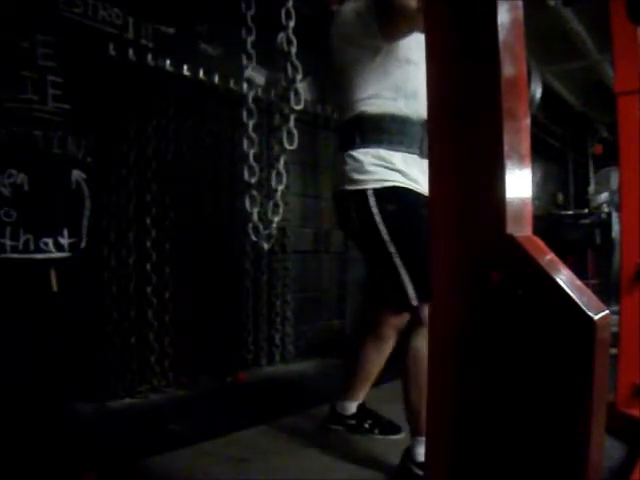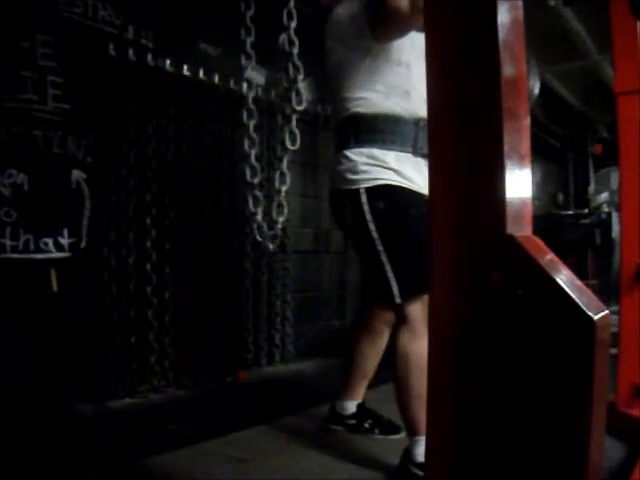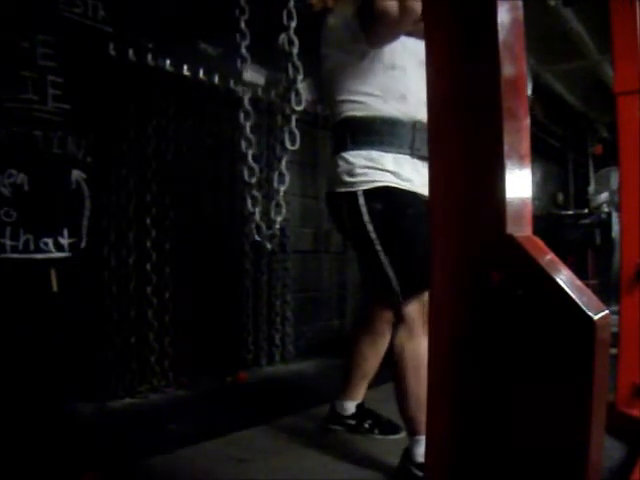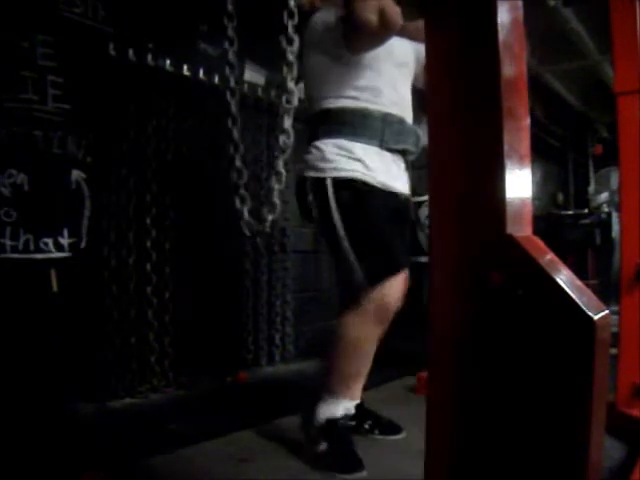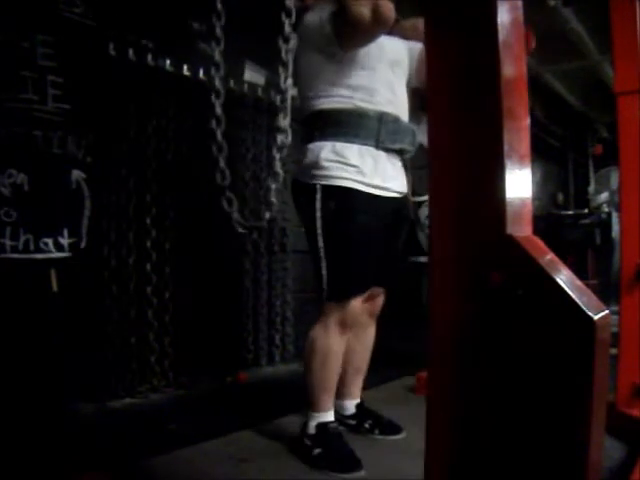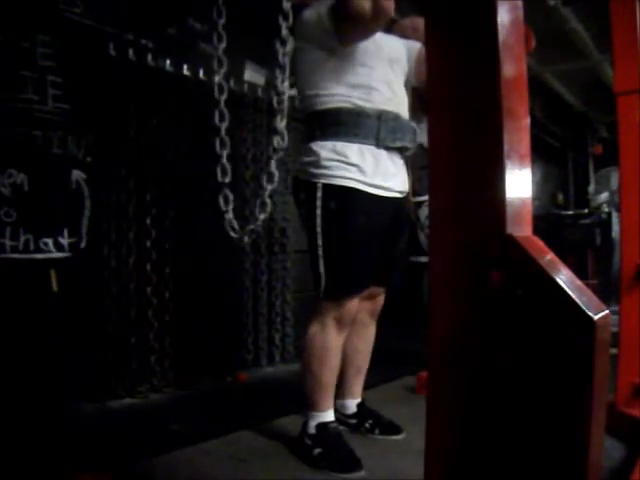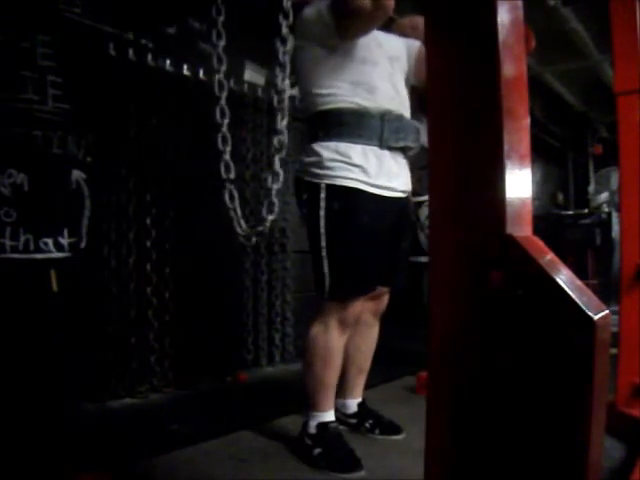
dt=0.3s
person 1, frame 1
left shoulder: (416, 38)
left hip: (414, 189)
right hip: (383, 187)
left knee: (394, 315)
right knee: (433, 315)
left ankle: (348, 407)
person 1, frame 2
left shoulder: (414, 39)
left hip: (413, 185)
right hip: (378, 184)
left knee: (386, 309)
right knee: (419, 312)
left ankle: (347, 407)
person 1, frame 3
left shoulder: (418, 43)
left hip: (410, 187)
right hip: (375, 186)
left knee: (387, 310)
right knee: (418, 311)
left ankle: (348, 407)
person 1, frame 4
left shoulder: (404, 46)
left hip: (389, 182)
right hip: (344, 178)
left knee: (378, 299)
right knee: (384, 294)
left ankle: (349, 407)
right ankle: (325, 415)
person 1, frame 5
left shoulder: (396, 45)
left hip: (388, 185)
right hip: (341, 183)
left knee: (370, 304)
right knee: (343, 309)
left ankle: (349, 406)
right ankle: (318, 427)
person 1, frame 6
left shoulder: (394, 43)
left hip: (389, 184)
right hip: (342, 182)
left knee: (369, 302)
right knee: (339, 307)
left ankle: (350, 406)
right ankle: (318, 426)
person 1, frame 7
left shoulder: (393, 42)
left hip: (392, 185)
right hip: (344, 182)
left knee: (373, 302)
right knee: (342, 308)
left ankle: (351, 406)
right ankle: (319, 426)
